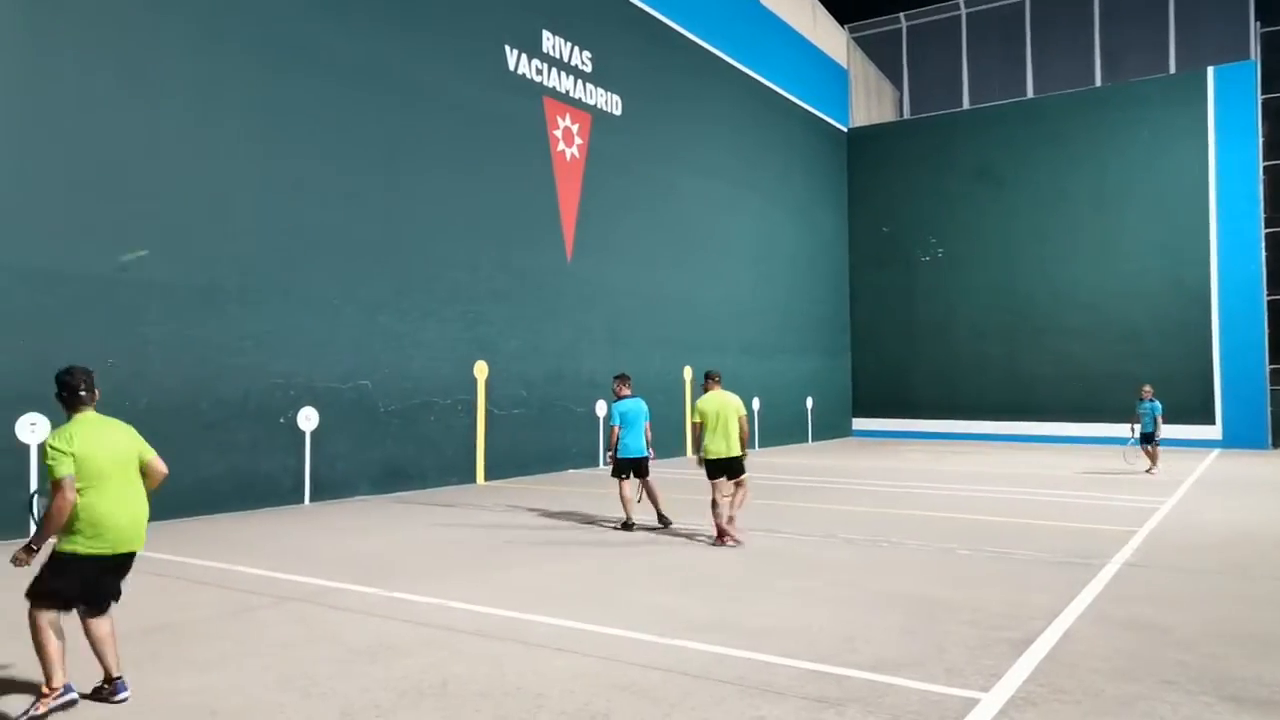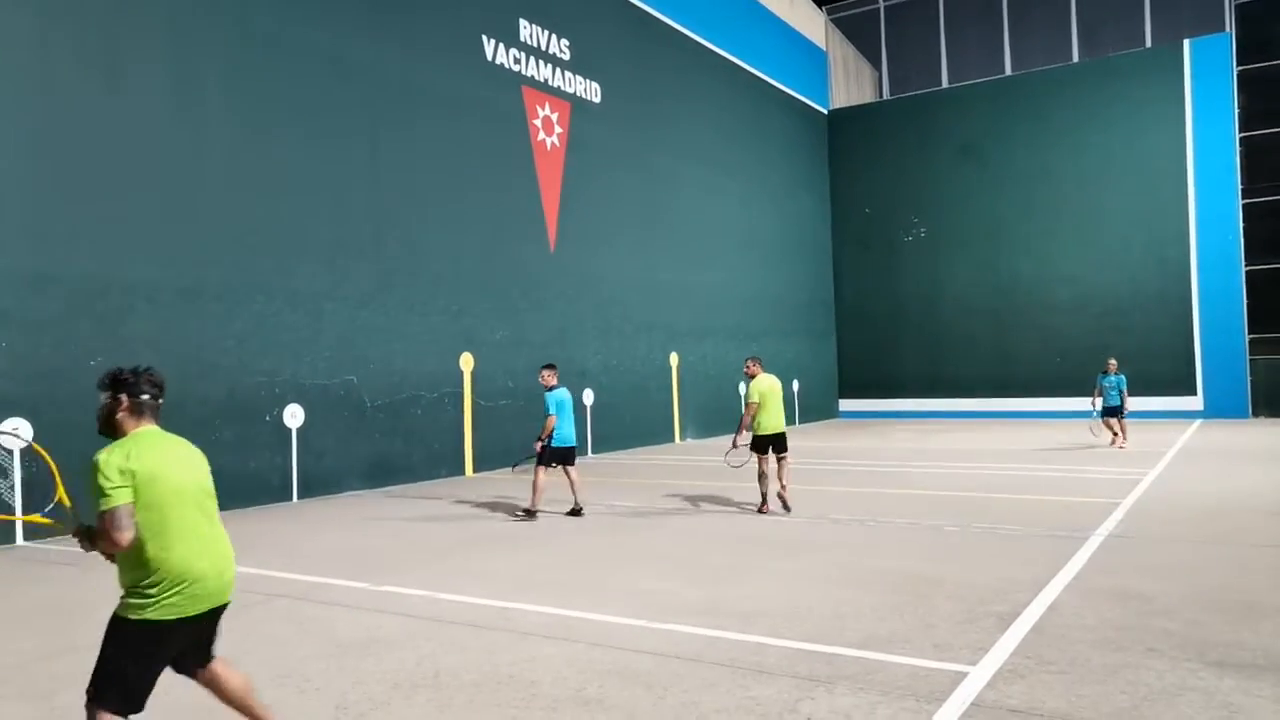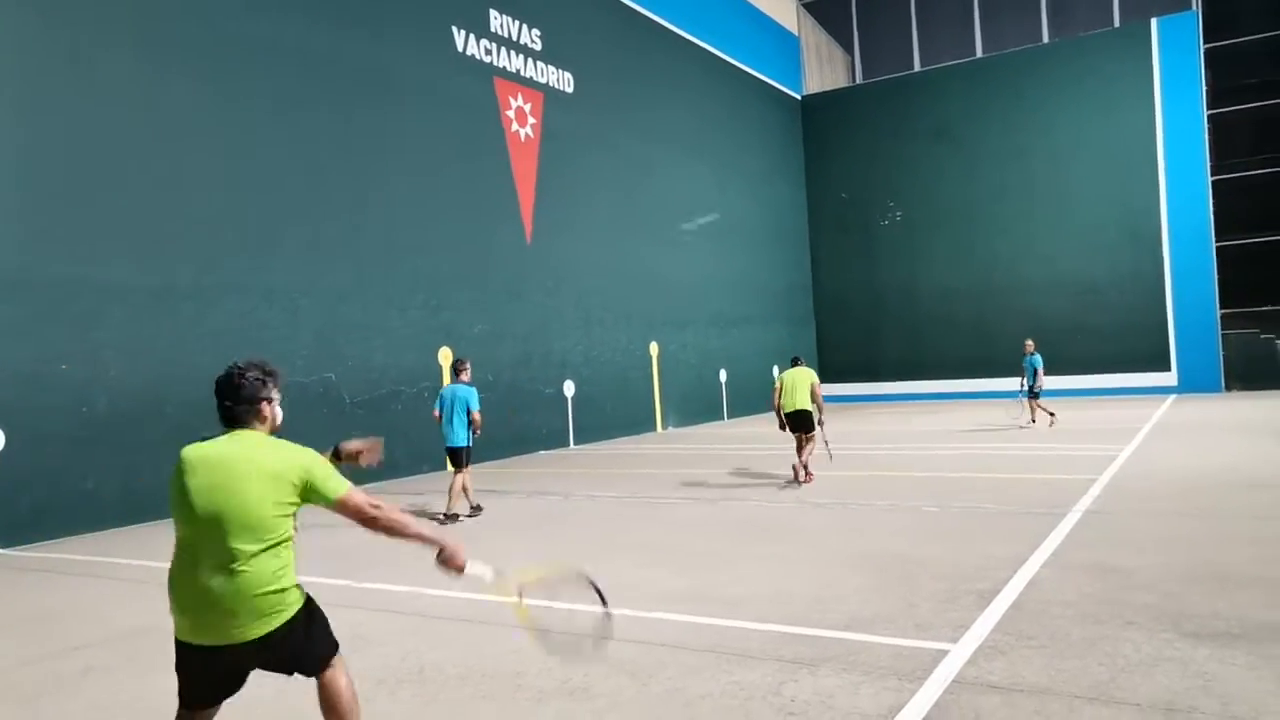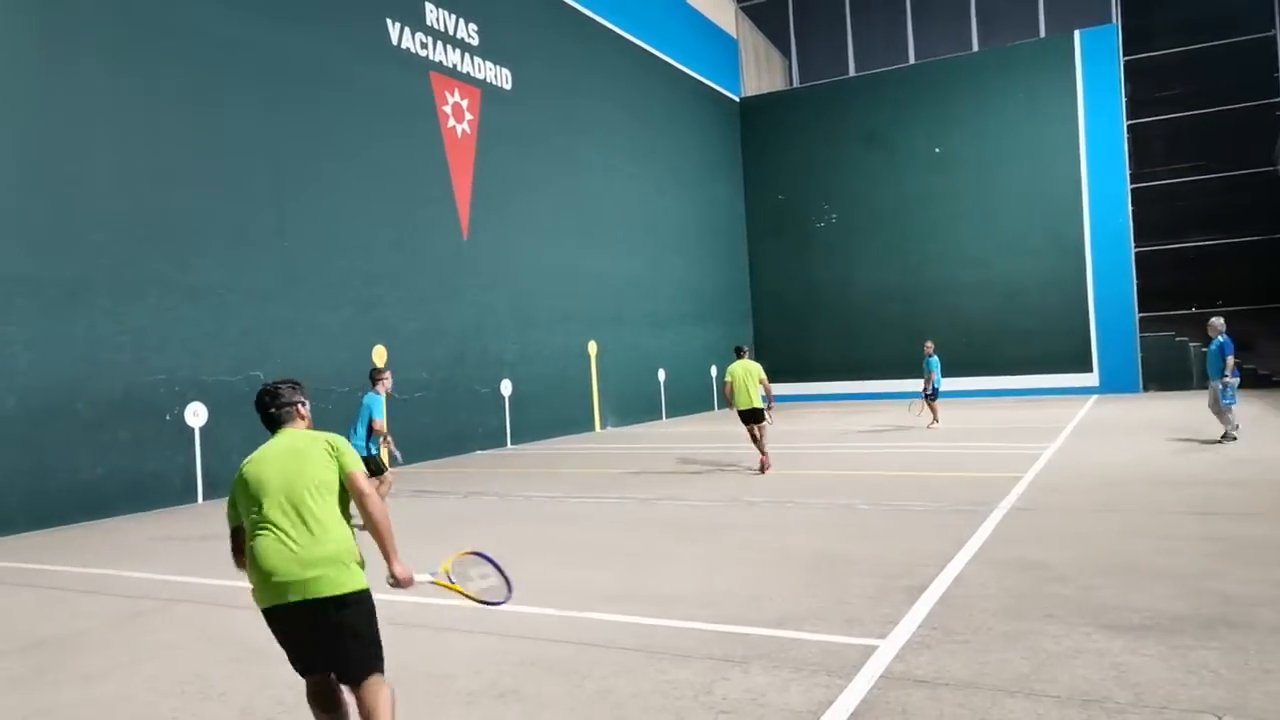
dt=1s
person 1, frame 1
left shoulder: (59, 441)
right shoulder: (125, 431)
left elbow: (65, 498)
right elbow: (159, 471)
left wrist: (34, 543)
left hip: (87, 540)
right hip: (129, 539)
left knee: (43, 609)
right knee: (93, 610)
left ankle: (57, 690)
right ankle: (115, 682)
person 1, frame 2
left shoulder: (112, 458)
right shoulder: (189, 451)
left elbow: (119, 537)
left wrist: (90, 538)
left hip: (163, 599)
right hip: (214, 584)
right knee: (199, 663)
person 1, frame 3
left shoulder: (188, 459)
right shoulder: (293, 459)
right elbow: (367, 509)
left wrist: (334, 458)
right wrist: (438, 542)
right hip: (272, 610)
right knee: (330, 668)
person 1, frame 4
left shoulder: (246, 471)
right shoulder: (331, 443)
left elbow: (239, 556)
right elbow: (365, 495)
right wrist: (393, 558)
left hip: (278, 591)
right hip: (340, 579)
left knee: (321, 677)
right knee: (370, 680)
